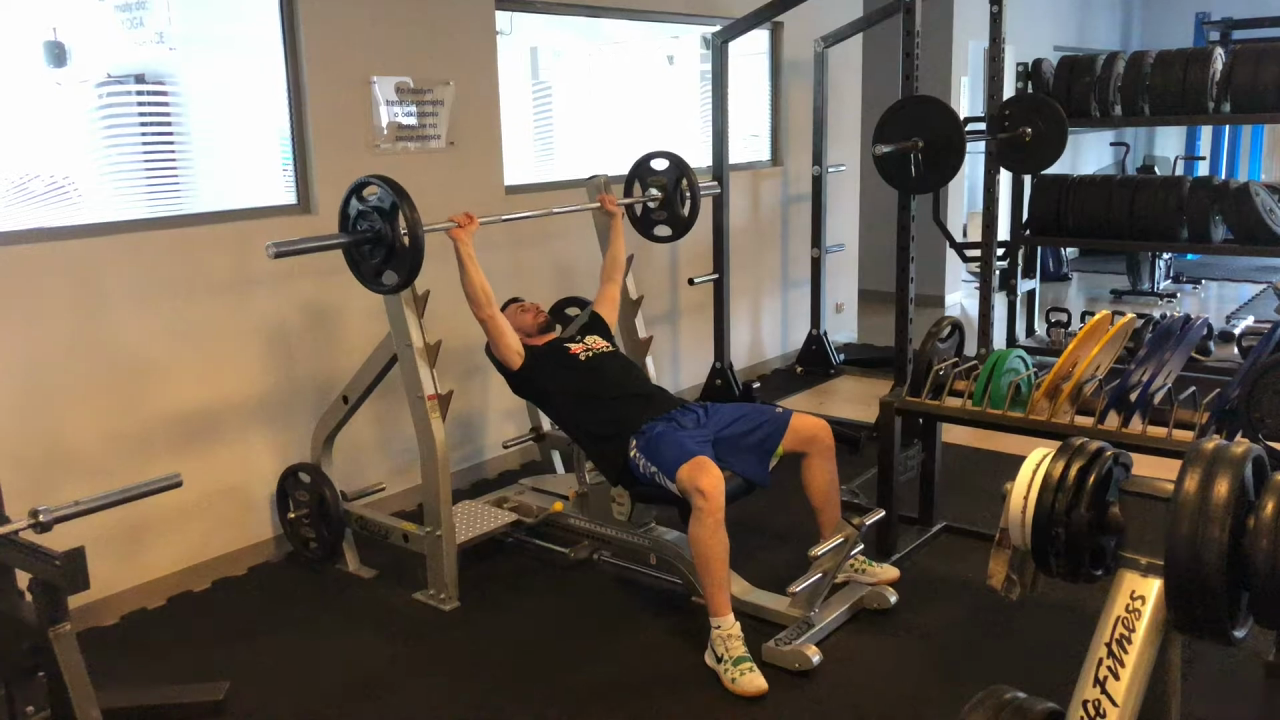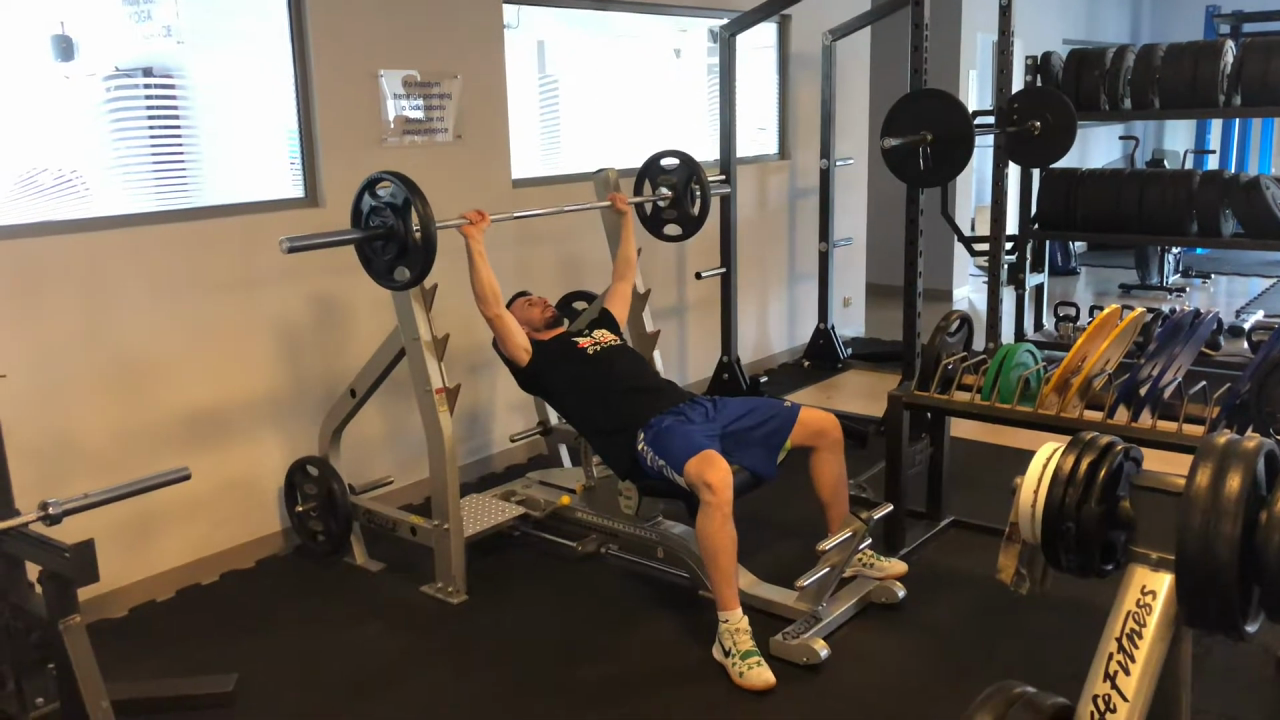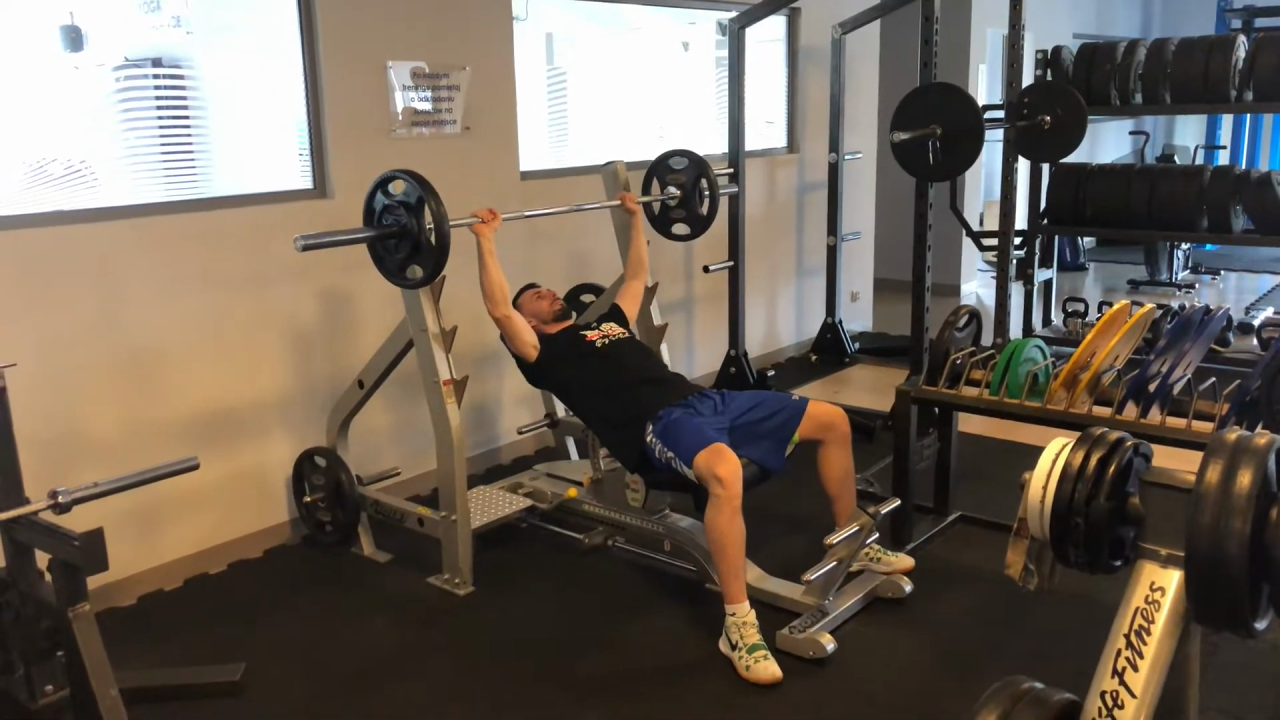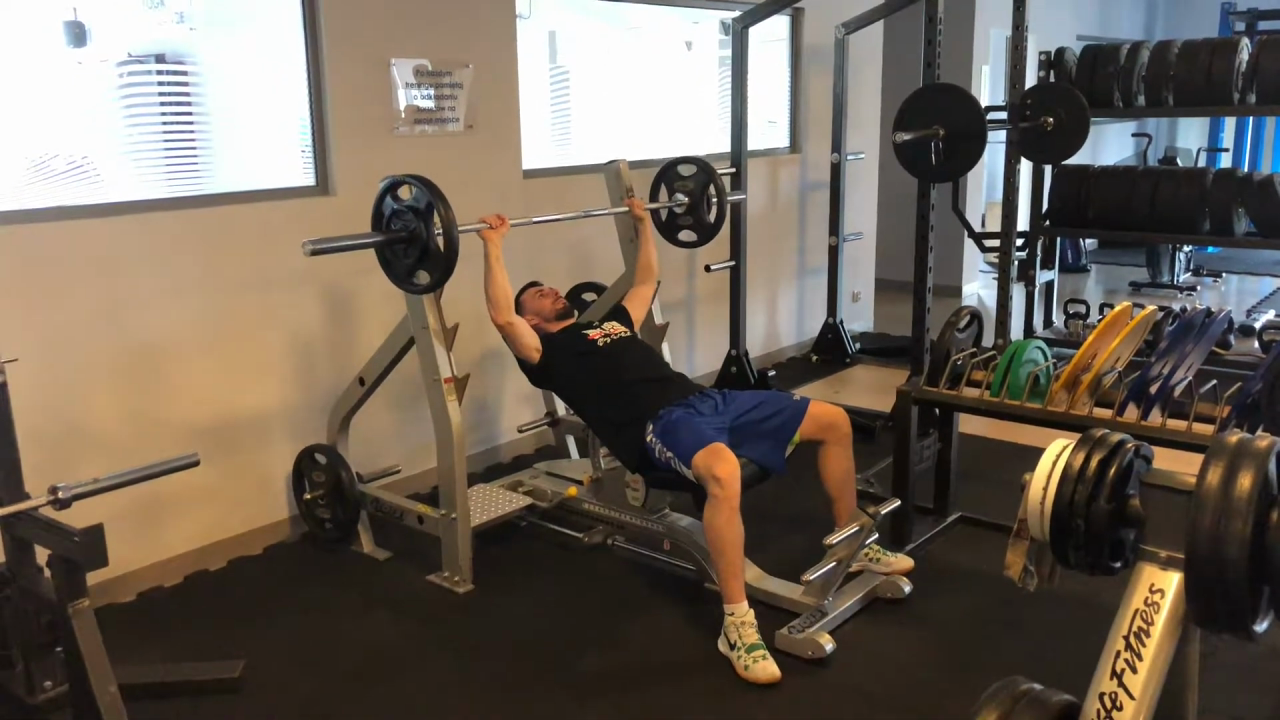
dt=0.7s
person 1, frame 1
left shoulder: (589, 335)
right shoulder: (528, 364)
left elbow: (612, 280)
right elbow: (485, 311)
left wrist: (616, 220)
right wrist: (463, 245)
left hip: (688, 413)
right hip: (643, 438)
left knee: (816, 433)
right knee: (708, 487)
right ankle: (723, 638)
person 1, frame 2
left shoulder: (597, 330)
right shoulder: (536, 358)
left elbow: (624, 278)
right elbow: (492, 311)
left wrist: (626, 219)
right wrist: (475, 242)
left hip: (696, 407)
right hip: (651, 432)
left knee: (826, 428)
right knee: (716, 481)
right ankle: (731, 632)
person 1, frame 3
left shoulder: (607, 322)
right shoulder: (545, 350)
left elbow: (637, 276)
right elbow: (499, 309)
left wrist: (635, 218)
right wrist: (485, 240)
left hip: (704, 399)
right hip: (659, 424)
left knee: (833, 421)
right knee: (725, 473)
right ankle: (738, 626)
person 1, frame 4
left shoulder: (611, 321)
right shoulder: (546, 350)
left elbow: (646, 281)
right elbow: (502, 316)
left wrist: (643, 223)
right wrist: (493, 246)
left hip: (706, 399)
right hip: (659, 424)
left knee: (835, 422)
right knee: (724, 474)
right ankle: (737, 626)
